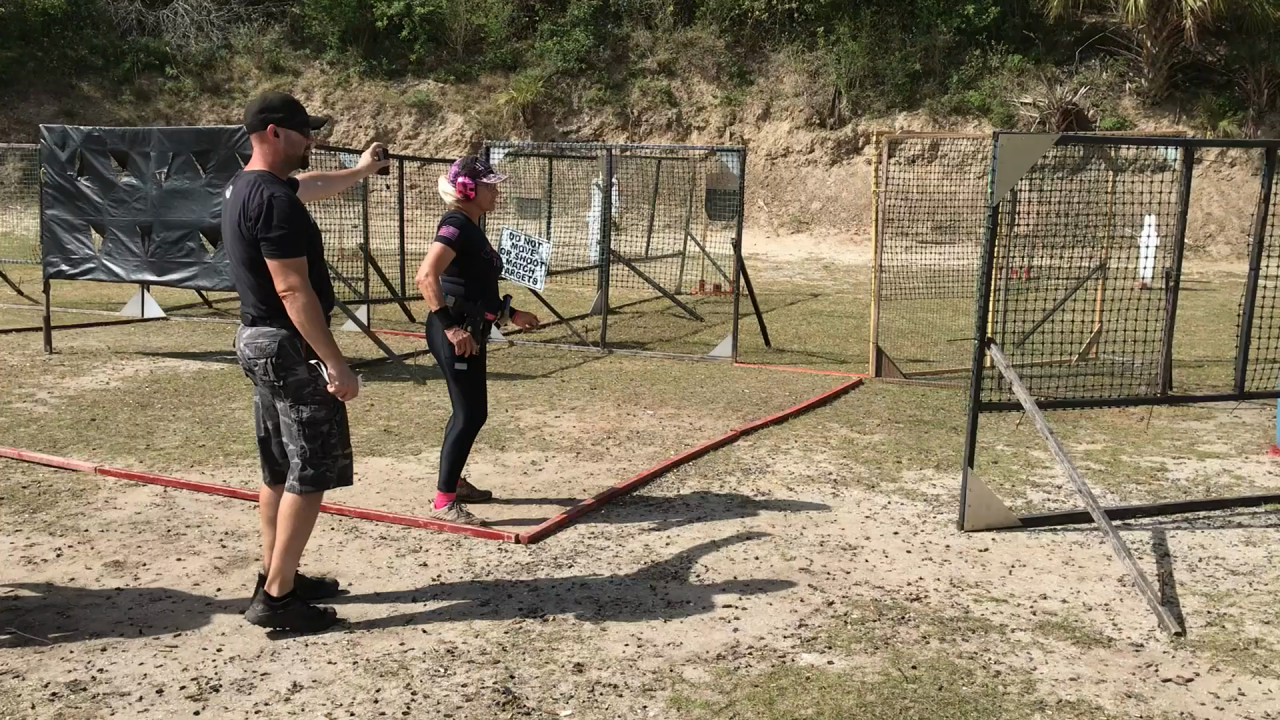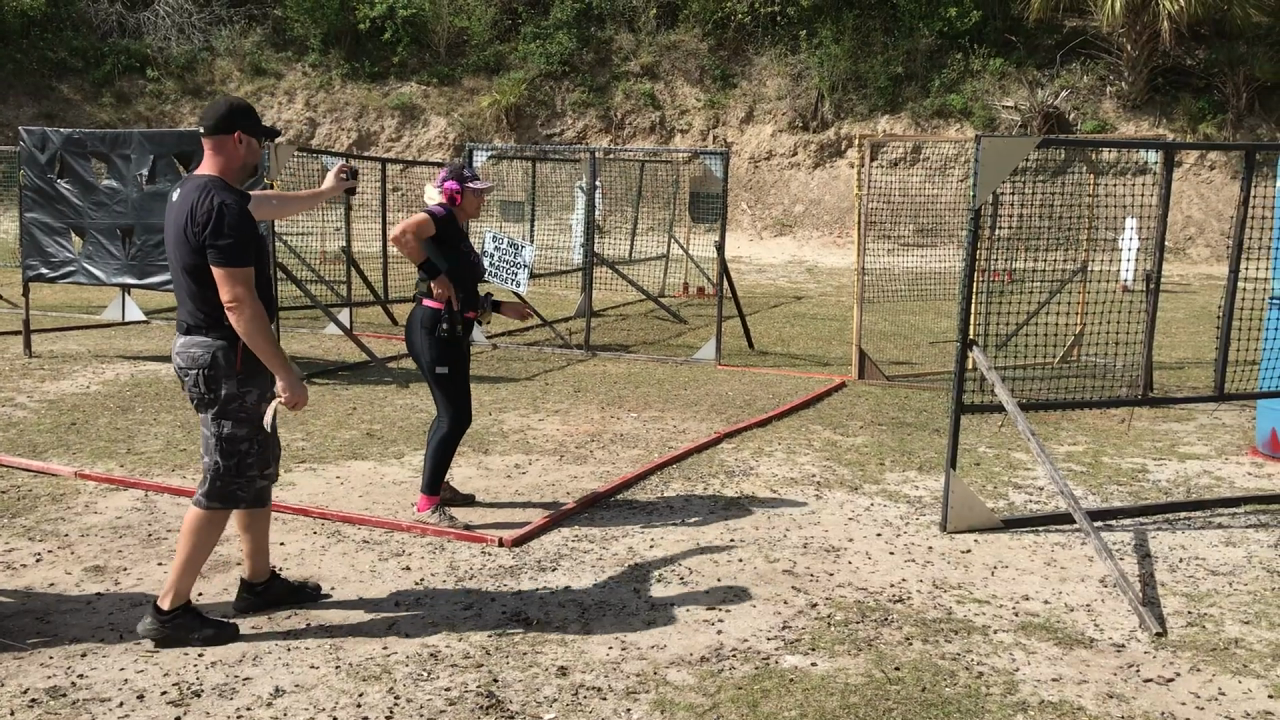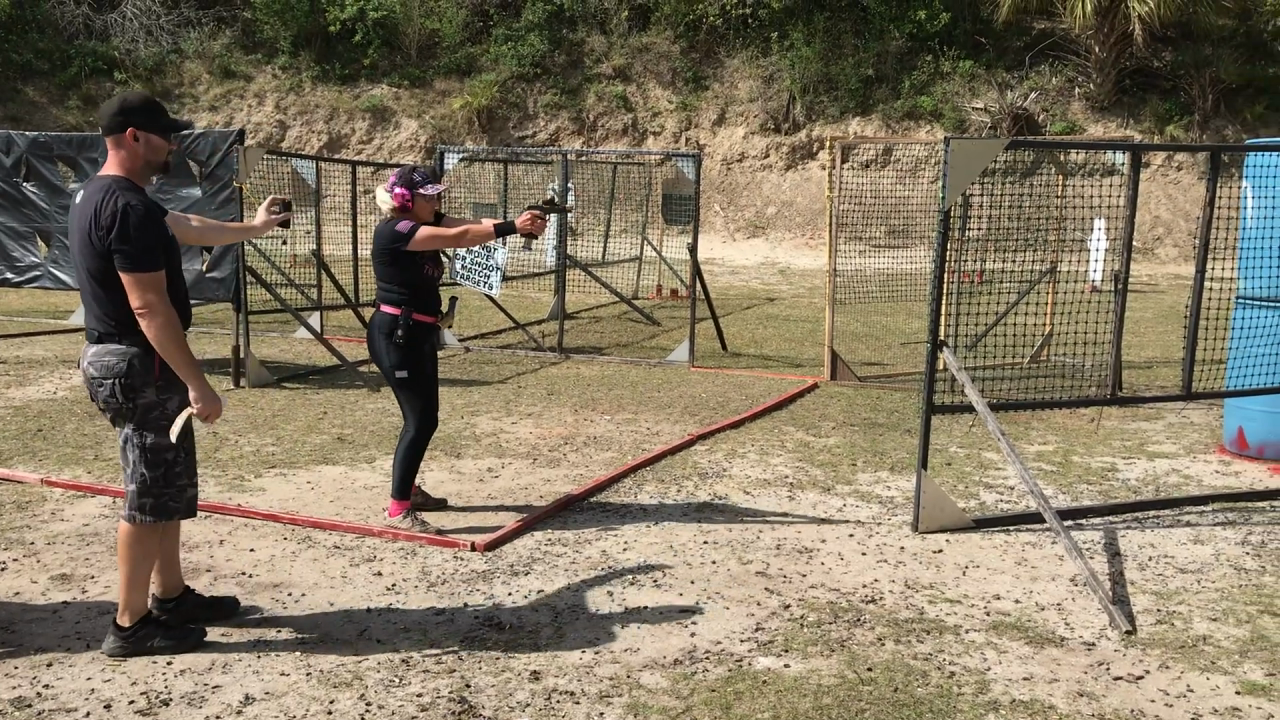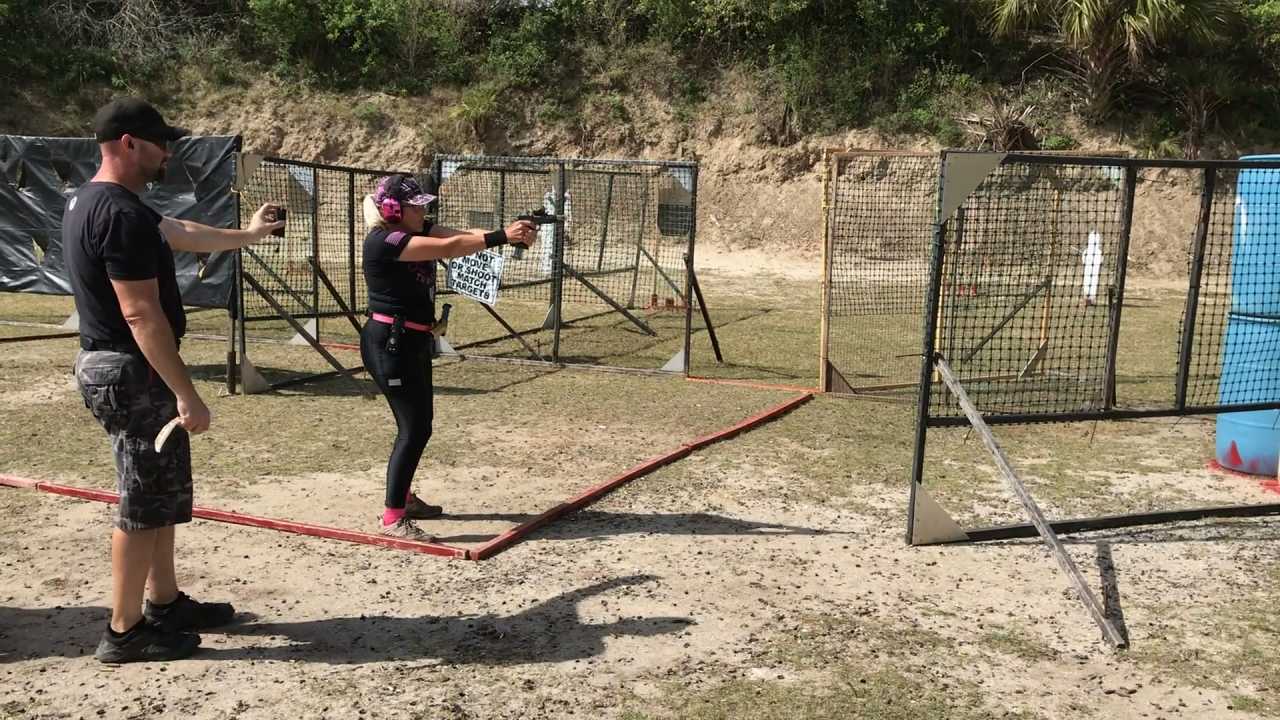
dt=1s
person 1, frame 1
left shoulder: (247, 185)
right shoulder: (273, 201)
left elbow: (309, 186)
right elbow: (294, 291)
left wrist: (361, 170)
right wrist: (335, 363)
left hip: (259, 340)
right hip: (288, 347)
left knee: (281, 470)
right knee: (311, 471)
left ankle: (277, 577)
right ankle: (276, 597)
person 1, frame 2
left shoulder: (194, 191)
right shoulder: (222, 208)
left elbow: (262, 204)
right elbow: (239, 303)
left wrist: (322, 192)
right wrist: (285, 373)
left hip: (207, 352)
right hip: (225, 359)
left knee: (254, 470)
right knee: (225, 485)
left ankle: (259, 581)
right ankle: (169, 610)
person 1, frame 3
left shoulder: (100, 193)
right shoulder: (128, 206)
left elbow: (183, 227)
right elbow: (150, 308)
left wrist: (251, 228)
right wrist: (197, 383)
left hip: (124, 359)
right hip: (138, 366)
left knee: (168, 486)
right knee: (152, 494)
left ankle: (171, 597)
right ankle: (130, 624)
person 1, frame 4
left shoulder: (93, 199)
right shoulder: (121, 214)
left elbow: (180, 233)
right elbow: (141, 315)
left wrist: (247, 234)
right wrist: (186, 394)
left hip: (117, 366)
right hip: (132, 373)
left knee: (163, 493)
right knee: (145, 501)
left ankle: (165, 603)
right ankle: (125, 631)
person 2, frame 1
left shoulder: (471, 227)
right shoulder: (455, 225)
right elbow: (425, 277)
left wrist: (509, 314)
right wrist: (449, 327)
left hip: (470, 330)
right hip: (456, 334)
left knee: (468, 411)
right knee: (471, 414)
left ankle: (454, 482)
right ankle: (443, 501)
person 2, frame 2
left shoulder: (459, 231)
right shoulder: (441, 219)
right elbow: (399, 234)
left wrist: (502, 307)
right wrist: (434, 274)
left hip: (453, 330)
right hip: (434, 329)
left knee: (454, 412)
right knee: (454, 416)
left ankle: (438, 484)
right ankle: (428, 504)
person 2, frame 3
left shoulder: (426, 224)
right shoulder: (392, 230)
left elbow: (473, 224)
right elbow: (457, 237)
left wrist: (519, 224)
right wrist: (512, 227)
left hip: (419, 333)
right hip: (395, 335)
left knee: (424, 416)
right knee: (421, 420)
left ankle: (408, 490)
right ankle: (397, 510)
person 2, frame 4
left shoulder: (417, 232)
right shoulder: (382, 242)
left elbow: (463, 234)
right elbow: (449, 248)
left wrist: (510, 235)
right wrist: (502, 238)
left hip: (414, 341)
right hip: (390, 344)
left knee: (419, 423)
right knee: (415, 429)
left ankle: (403, 498)
right ankle: (392, 518)
